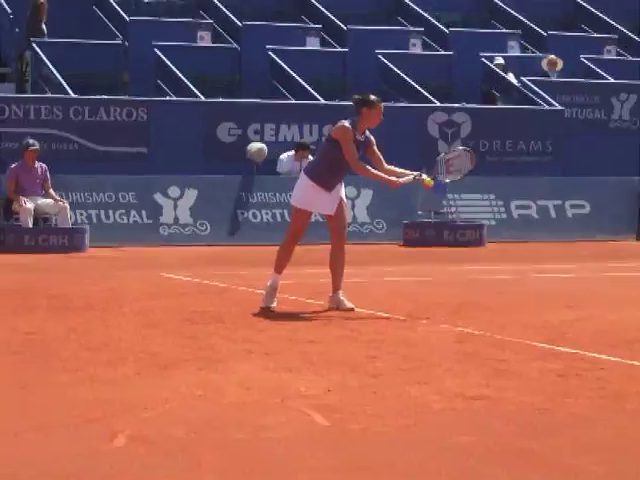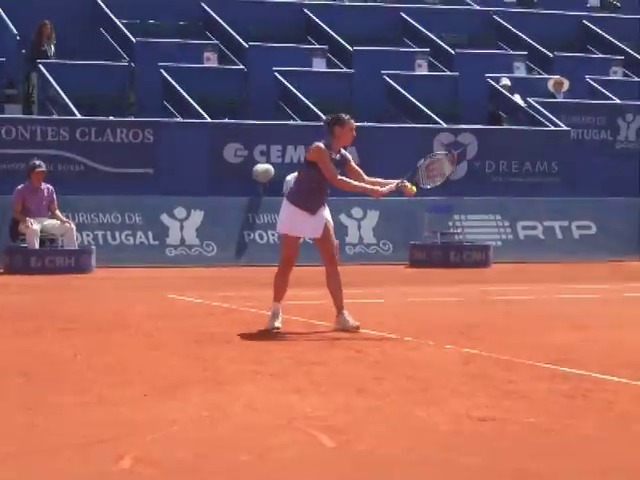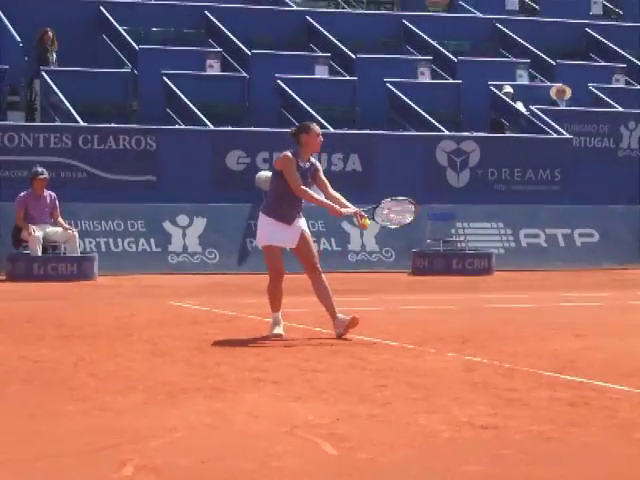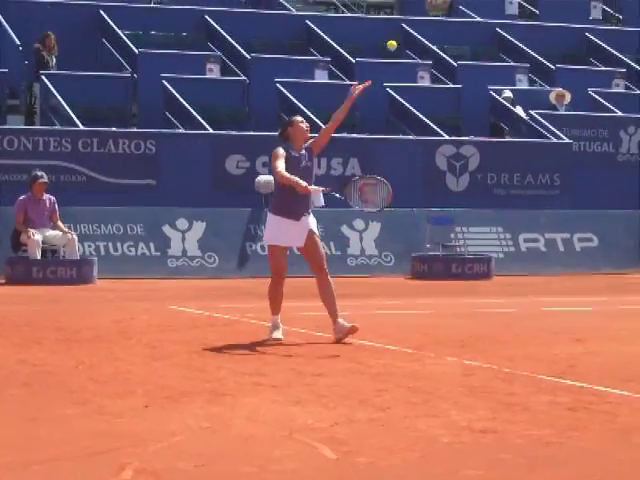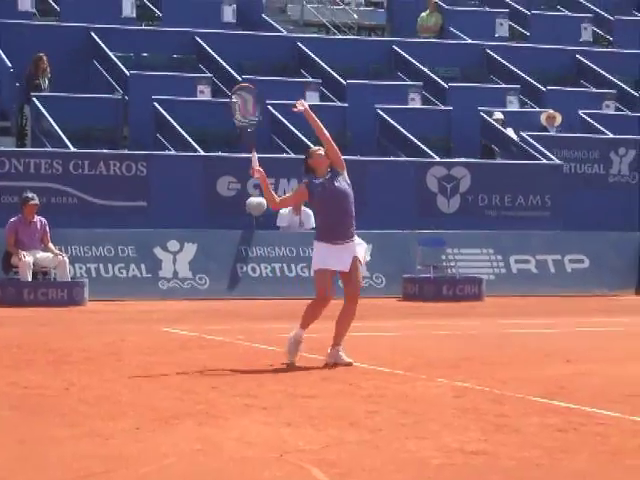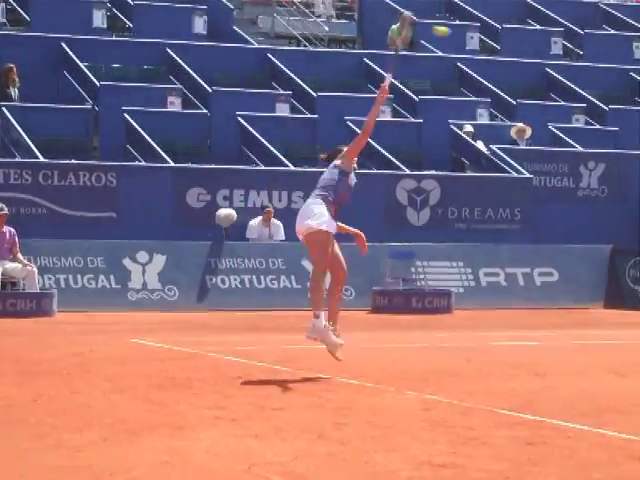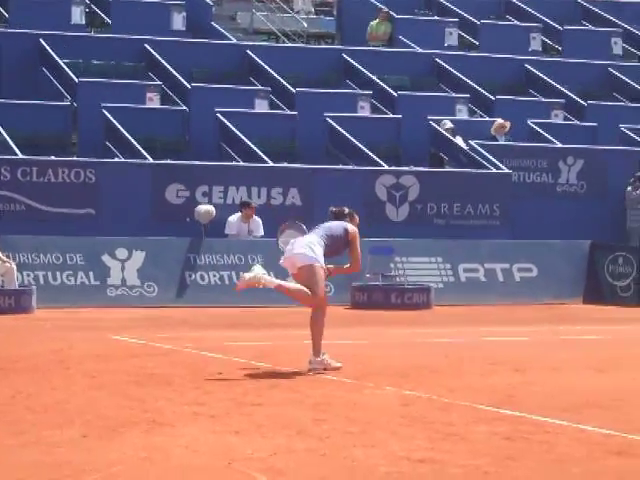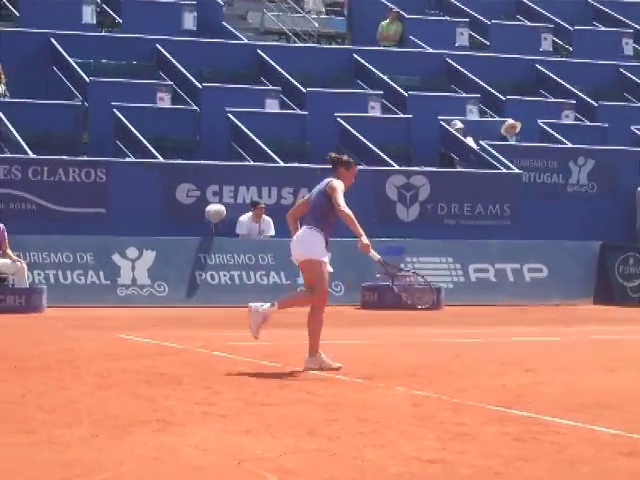
dt=0.5s
person 1, frame 1
left shoulder: (367, 139)
right shoulder: (344, 128)
left elbow: (383, 167)
right elbow: (356, 166)
left wrist: (414, 174)
right wrist: (389, 181)
left hip: (334, 188)
right hip: (311, 184)
left knee: (340, 240)
right knee: (293, 237)
left ankle: (336, 295)
right ankle: (273, 286)
person 1, frame 2
left shoulder: (343, 157)
right shoulder: (319, 149)
left elbow: (364, 179)
right elbow: (336, 181)
left wrist: (396, 183)
right wrist: (370, 191)
left hip: (319, 211)
right hip: (295, 209)
left knee: (332, 261)
right knee: (287, 263)
left ankle: (341, 316)
right ankle: (275, 312)
person 1, frame 3
left shoulder: (314, 166)
right shoulder: (287, 158)
left elbow: (329, 192)
right elbow: (300, 190)
left wrist: (352, 209)
right wrist: (330, 207)
left hip: (295, 221)
right hip: (272, 221)
left knee: (315, 269)
right knee: (277, 274)
left ankle: (336, 319)
right ankle: (276, 321)
person 1, frame 4
left shoulder: (311, 151)
right shoulder: (281, 152)
left elbow: (332, 125)
right elbow: (280, 173)
left wrist: (351, 98)
right wrist: (304, 186)
left hip: (304, 220)
right hip: (280, 220)
left knee: (321, 270)
right knee: (279, 275)
left ankle: (338, 324)
right ankle: (276, 324)
person 1, frame 5
left shoulder: (340, 171)
right shoulder: (308, 187)
left elbow: (326, 138)
right elbow: (276, 204)
left wrist: (308, 114)
right wrist: (263, 180)
left hip: (350, 245)
right hip: (326, 247)
left knee: (353, 297)
right knee: (323, 297)
left ankle: (335, 350)
right ankle: (298, 335)
person 1, frame 6
left shoulder: (341, 180)
right shoulder: (341, 164)
right elbow: (365, 133)
left wrist: (352, 231)
right wrist: (381, 96)
left hip: (323, 219)
right hip: (316, 214)
left knee: (340, 273)
right knee: (320, 269)
left ankle: (332, 329)
right ankle: (319, 322)
person 1, frame 7
left shoulder: (326, 227)
right shoulder: (351, 230)
right elbow: (355, 265)
right wrist: (334, 270)
left hip: (295, 250)
right hip: (309, 250)
left knee: (321, 304)
right knee: (313, 300)
left ankle: (317, 357)
right ankle: (265, 278)
person 1, frame 8
left shoulder: (320, 189)
right shoulder: (335, 184)
left elbow: (292, 215)
right elbow: (342, 209)
left wrist: (298, 239)
right wrist: (361, 236)
left hip: (306, 240)
right hip: (312, 239)
left knee: (320, 301)
right knee: (318, 294)
left ankle: (314, 356)
right ankle: (265, 309)
